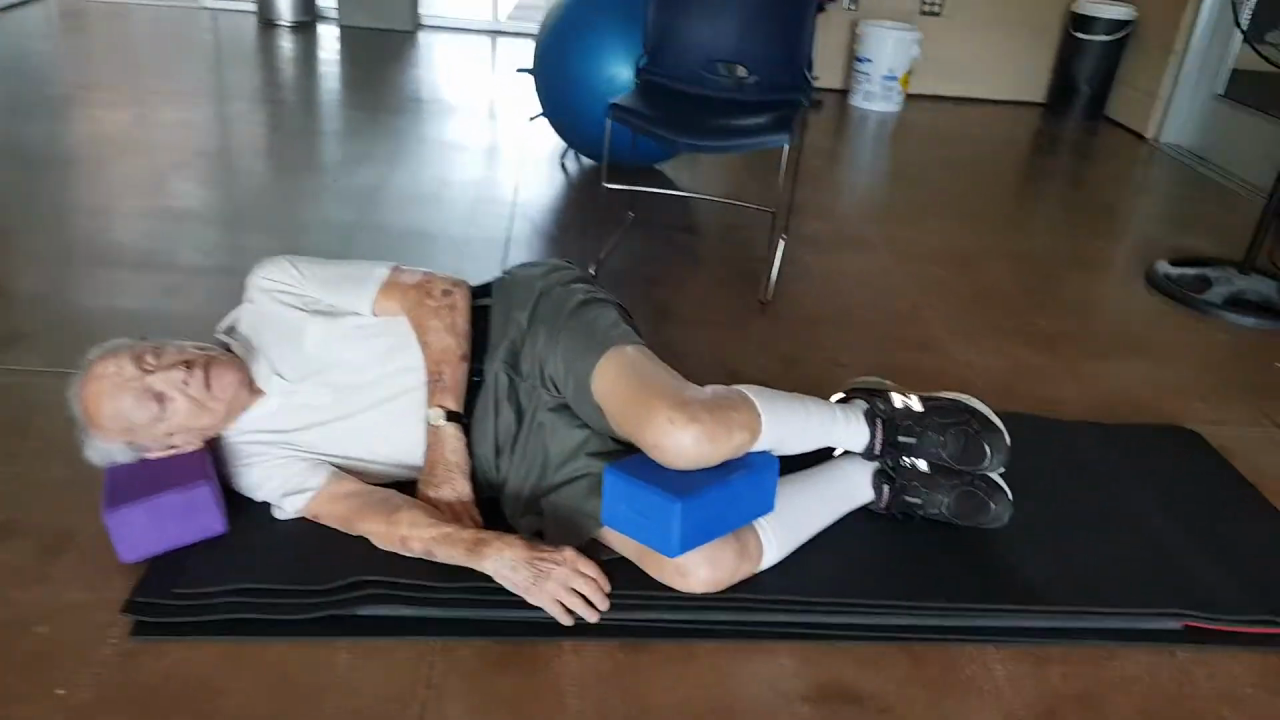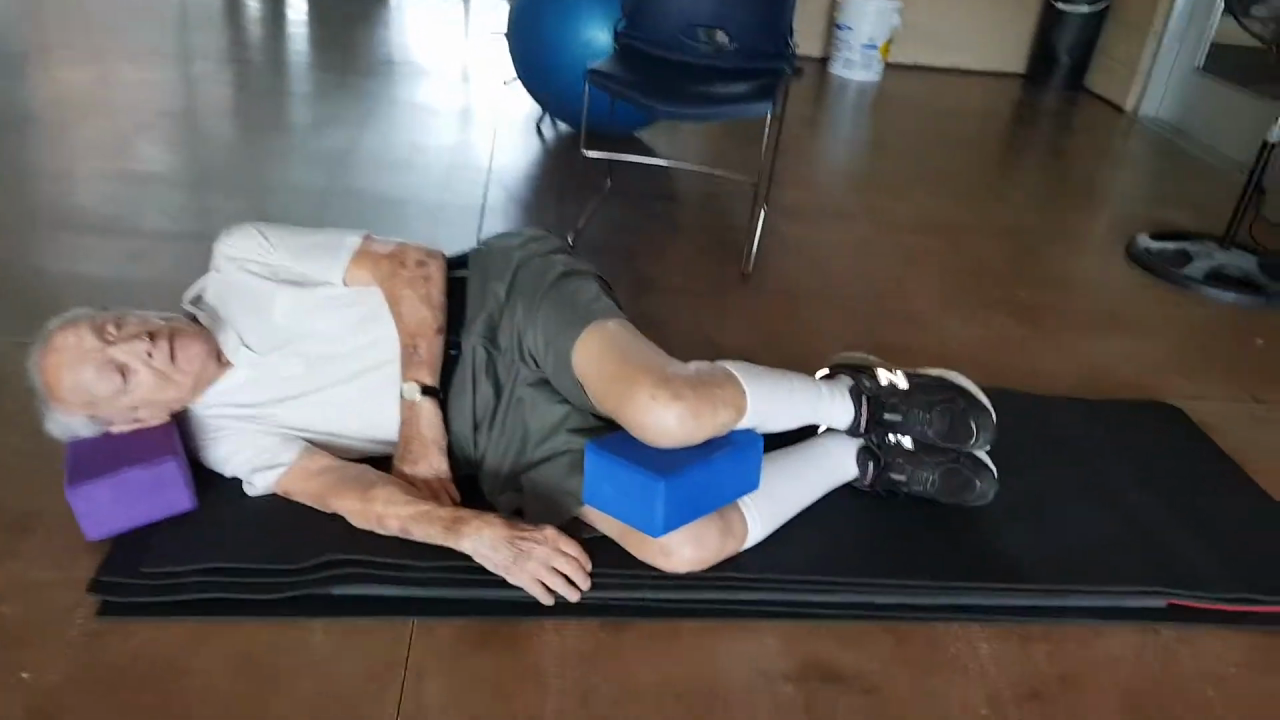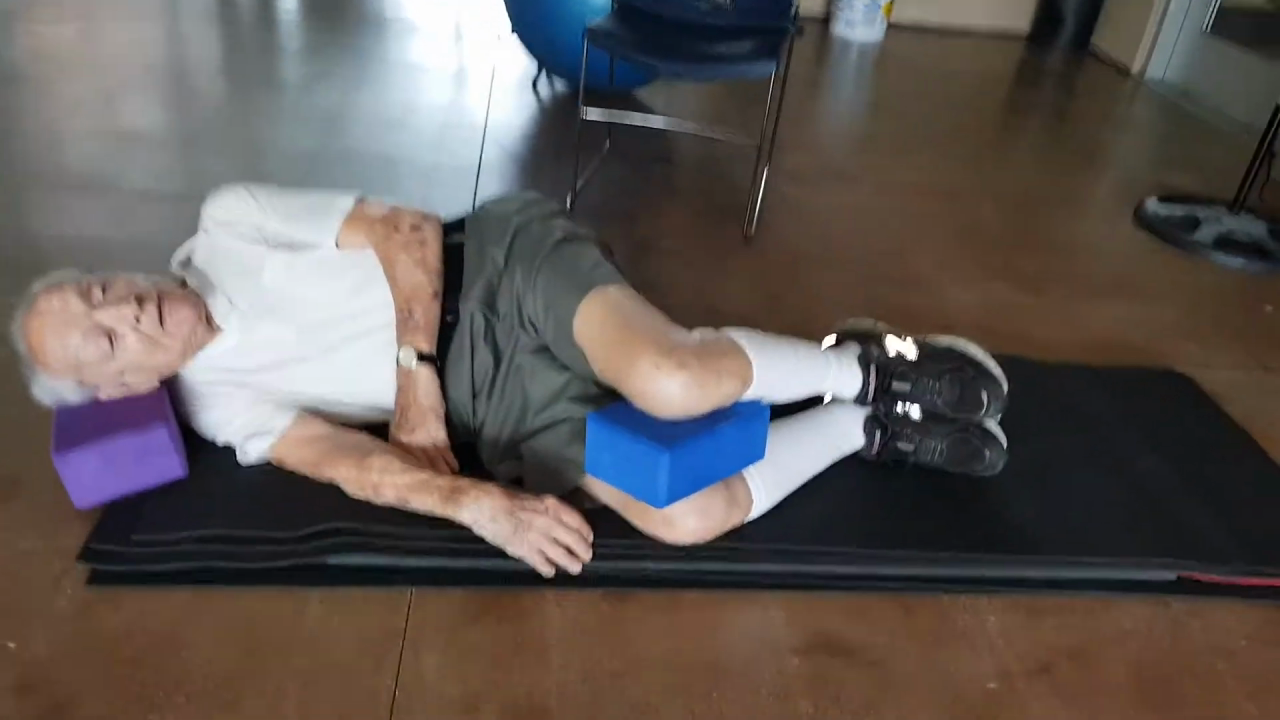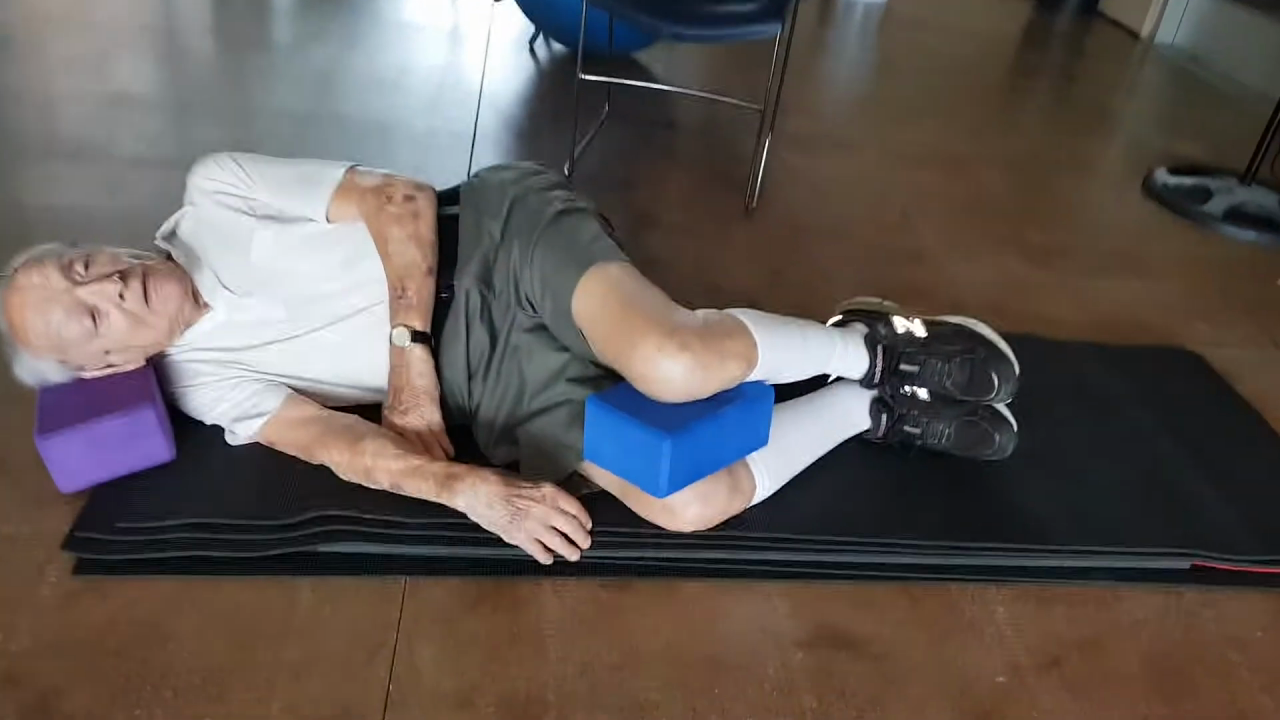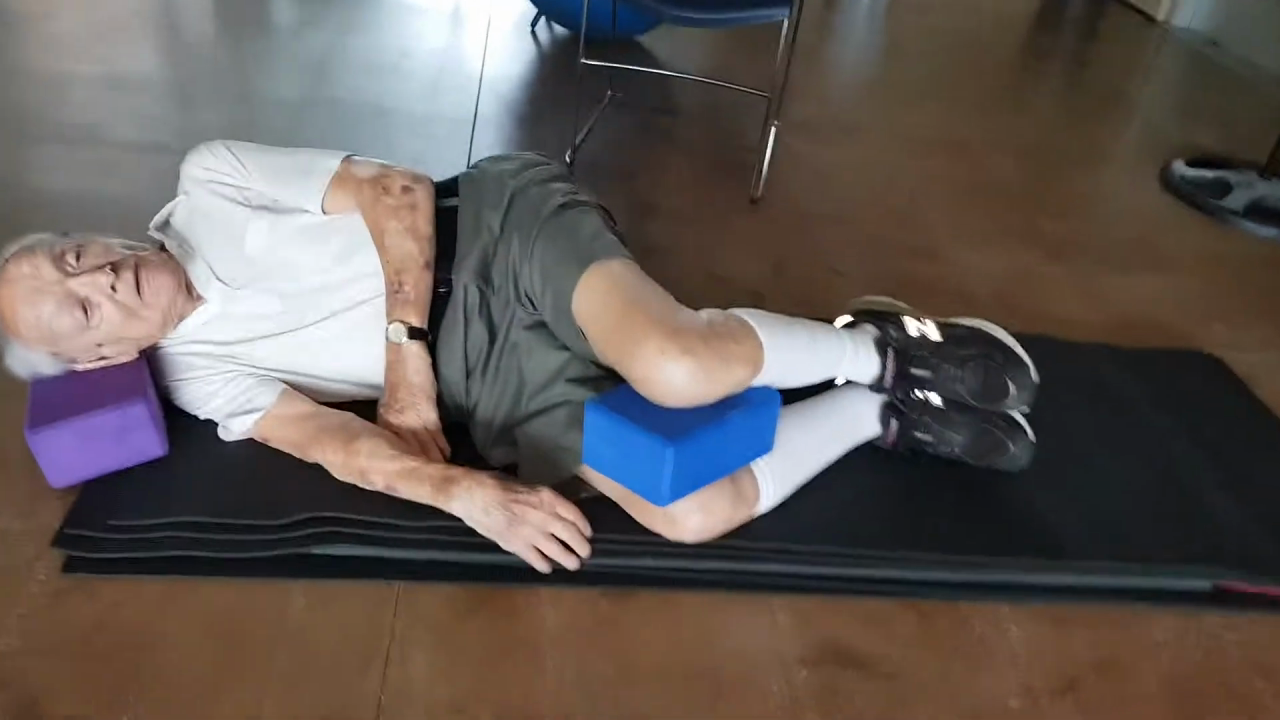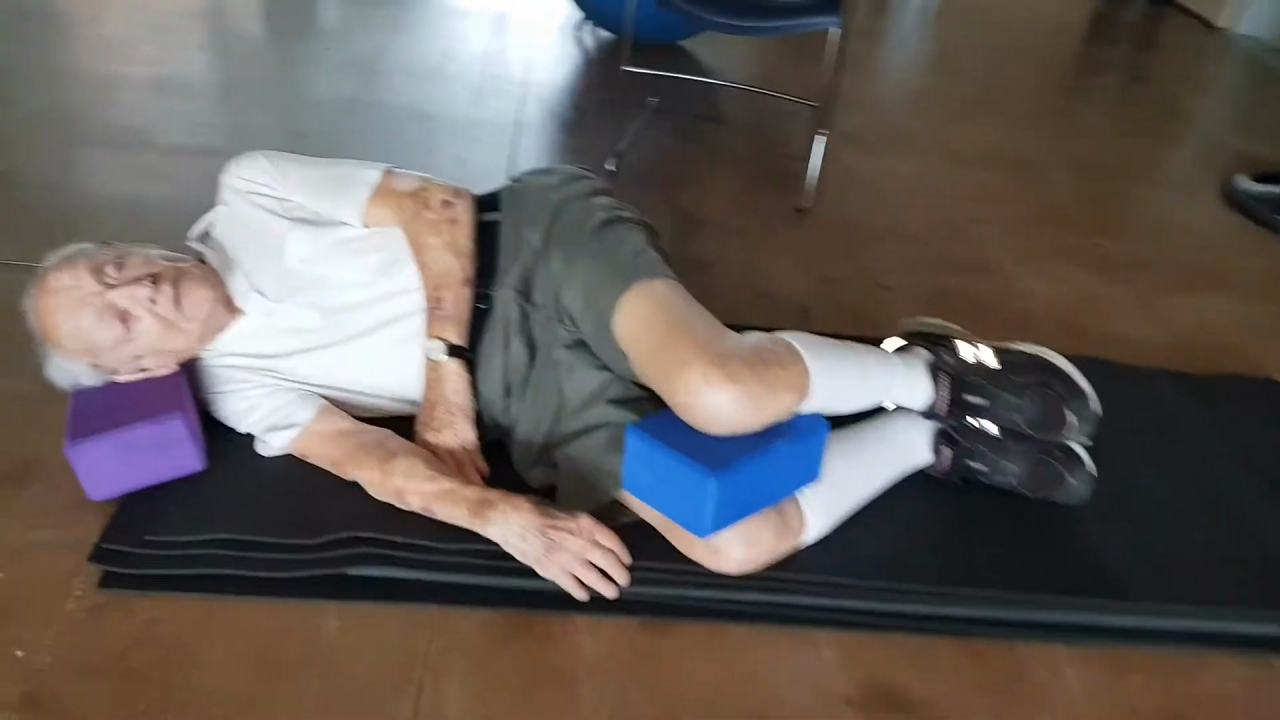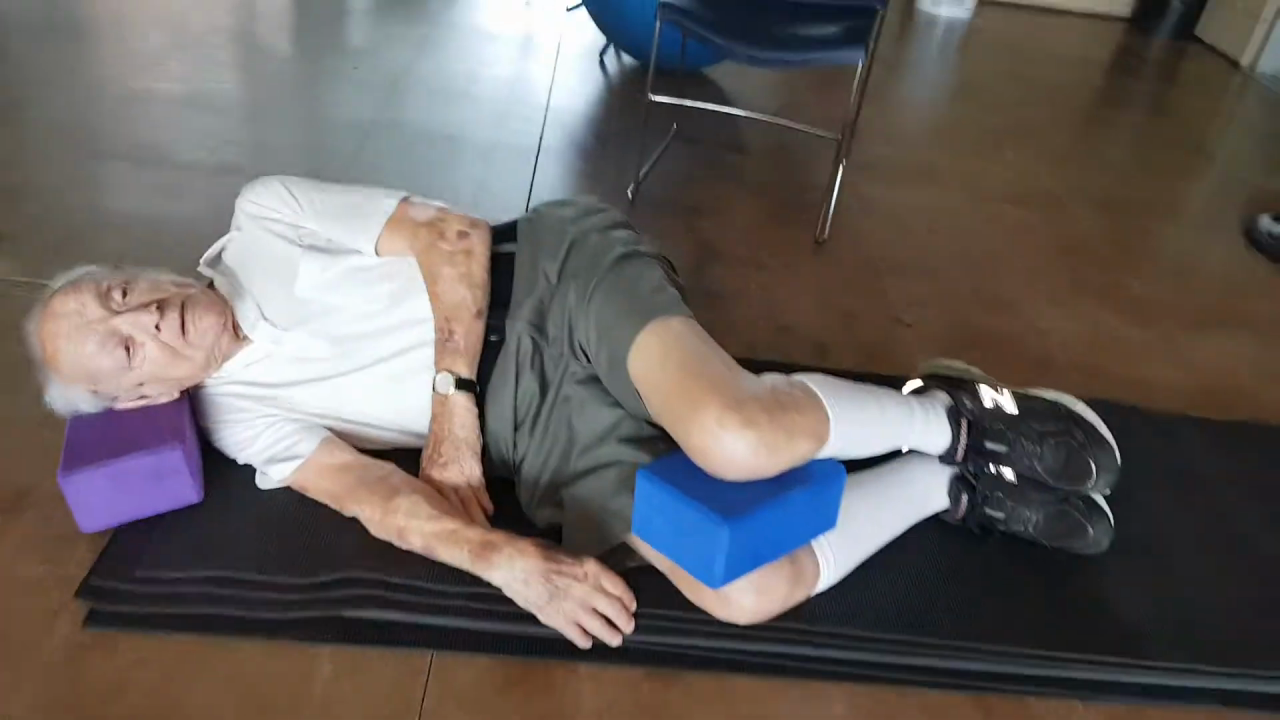
dt=0.1s
person 1, frame 1
left shoulder: (271, 294)
right shoulder: (257, 464)
left elbow: (438, 299)
right elbow: (381, 519)
left wrist: (440, 428)
right wrist: (497, 552)
right hip: (521, 456)
left knee: (685, 433)
right knee: (699, 565)
left ankle: (864, 419)
right ankle: (873, 479)
person 1, frame 2
left shoulder: (240, 261)
right shoulder: (226, 440)
left elbow: (411, 269)
right elbow: (353, 495)
left wrist: (416, 401)
right wrist: (475, 533)
right hip: (495, 432)
left knee: (665, 412)
right knee: (682, 545)
left ankle: (850, 398)
right ankle: (857, 458)
person 1, frame 3
left shoulder: (228, 223)
right shoulder: (218, 404)
left elbow: (406, 232)
right elbow: (350, 463)
left wrist: (412, 370)
right wrist: (474, 504)
right hip: (496, 400)
left knee: (670, 382)
right knee: (687, 515)
left ankle: (856, 366)
right ankle: (863, 426)
person 1, frame 4
left shoulder: (214, 190)
right shoulder: (203, 384)
left elbow: (400, 203)
right elbow: (337, 445)
left wrist: (405, 346)
right wrist: (468, 491)
right hip: (490, 376)
left knee: (671, 364)
right knee: (686, 504)
left ankle: (866, 346)
right ankle: (872, 410)
person 1, frame 5
left shoulder: (209, 181)
right shoulder: (198, 378)
left elbow: (398, 195)
right elbow: (336, 444)
left wrist: (403, 345)
right wrist: (466, 496)
right hip: (491, 378)
left knee: (676, 368)
right knee: (691, 514)
left ankle: (875, 348)
right ankle: (882, 414)
person 1, frame 6
left shoulder: (250, 190)
right shoulder: (239, 393)
left elbow: (440, 209)
right elbow: (373, 459)
left wrist: (443, 364)
right wrist: (505, 519)
right hip: (530, 393)
left knee: (720, 396)
right knee: (734, 546)
person 1, frame 7
left shoulder: (262, 218)
right shoulder: (241, 421)
left elbow: (454, 238)
right elbow: (375, 496)
left wrist: (450, 399)
right wrist: (509, 562)
right hip: (543, 433)
left knee: (736, 440)
